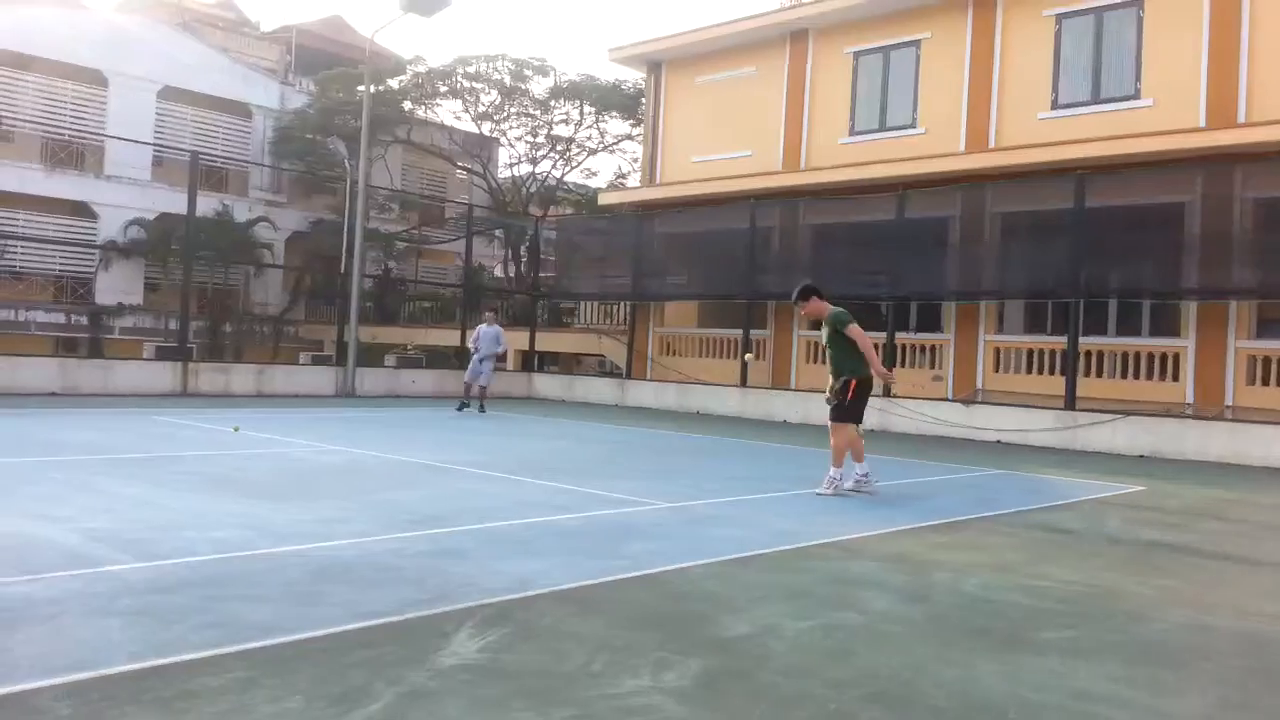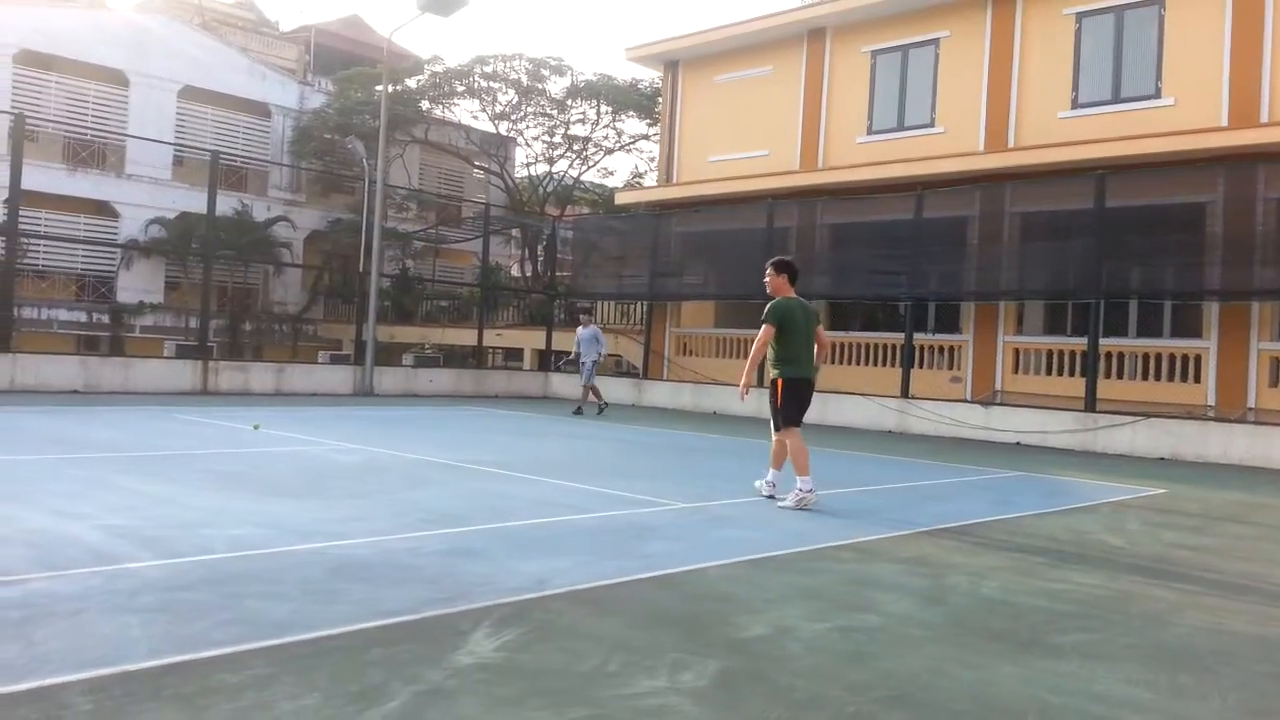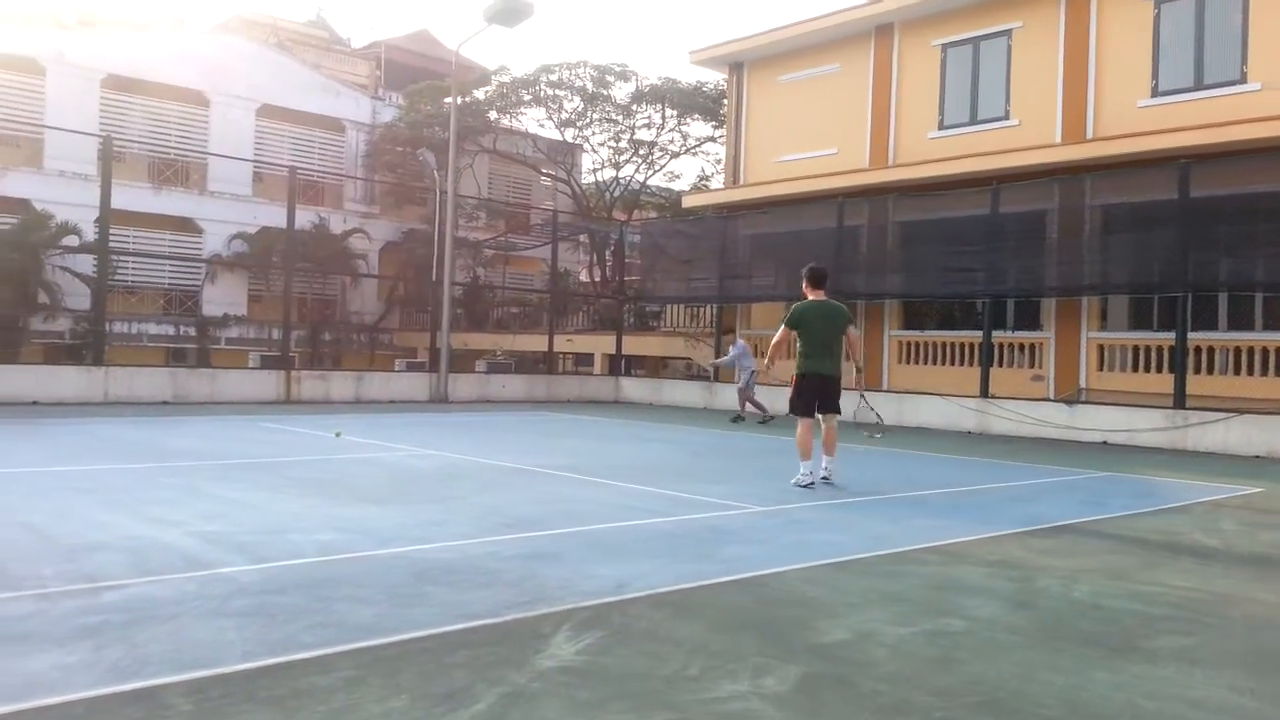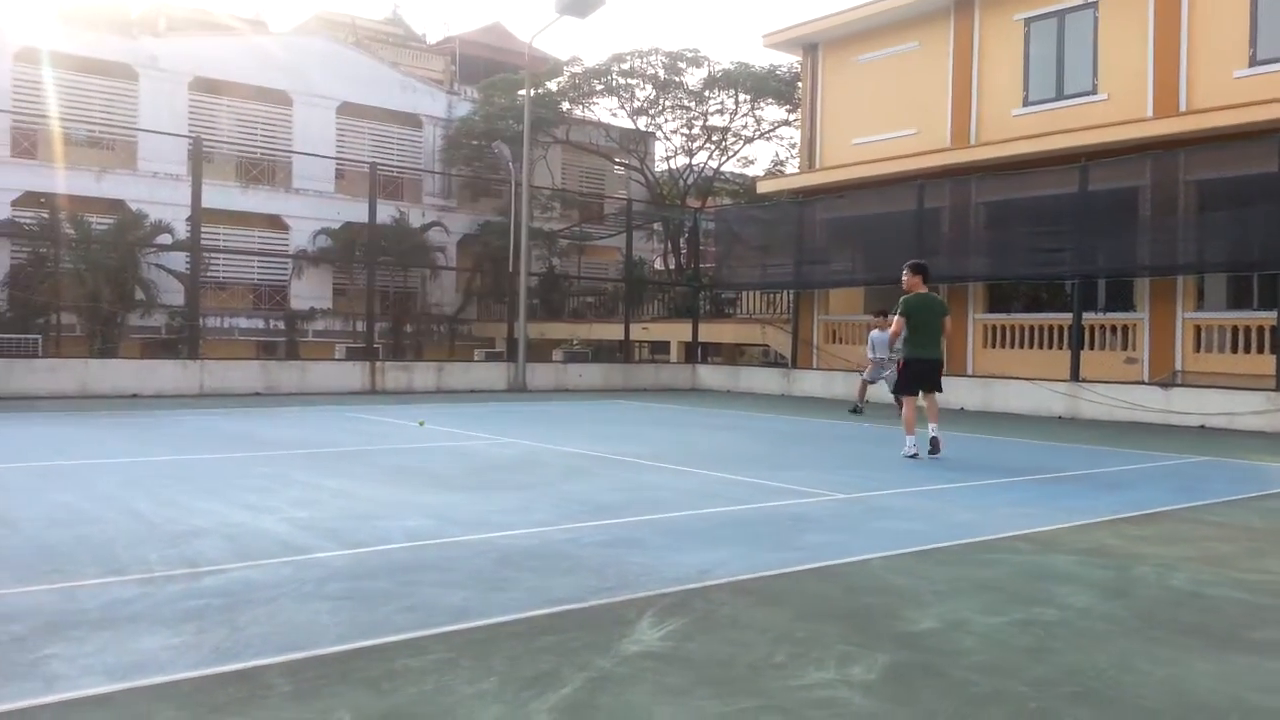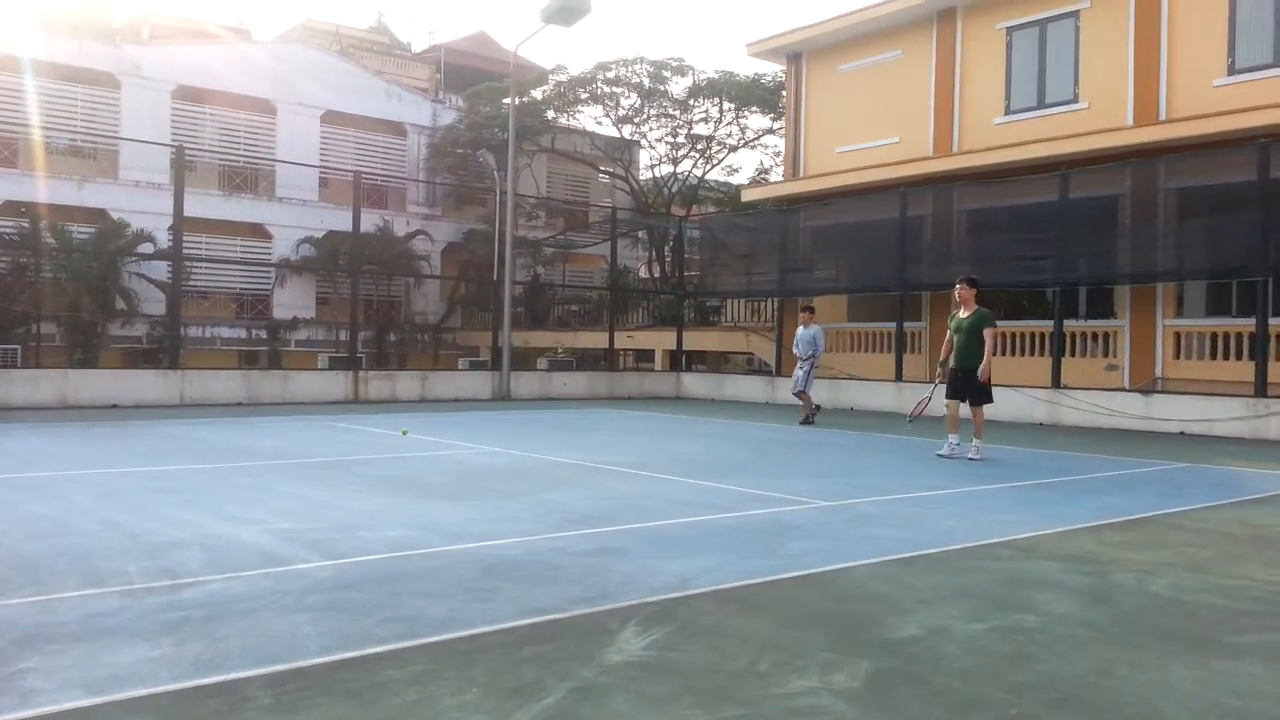
dt=1s
person 1, frame 1
left shoulder: (837, 316)
right shoulder: (828, 322)
left elbow: (861, 338)
left wrist: (876, 367)
right wrist: (832, 384)
left hip: (855, 379)
right hip: (845, 380)
left knee: (838, 426)
right knee: (850, 428)
left ankle: (835, 478)
right ankle: (863, 476)
person 1, frame 2
left shoulder: (777, 307)
right shoulder: (808, 308)
left elbow: (762, 342)
right elbow: (822, 343)
left wrist: (747, 374)
right wrist: (813, 369)
left hip: (786, 378)
right hip: (805, 378)
left knee: (789, 432)
right knee: (780, 432)
left ankle: (805, 489)
right ankle: (771, 482)
person 1, frame 3
left shoulder: (800, 309)
right shoulder: (841, 310)
left elbow: (779, 340)
right elbow: (854, 342)
left wrist: (769, 360)
right wrist: (858, 368)
left hip: (806, 372)
right hip: (832, 373)
left knee: (805, 421)
right knee: (829, 419)
left ankle: (806, 473)
right ankle: (827, 468)
person 1, frame 4
left shoulder: (906, 301)
right shoulder: (939, 302)
left elbow: (896, 331)
right elbow: (946, 330)
left wrist: (892, 344)
left hip: (911, 358)
right hip: (934, 357)
left knee: (909, 401)
right knee: (929, 396)
left ankle: (911, 445)
right ankle: (934, 433)
person 1, frame 5
left shoulder: (984, 315)
right shoulder: (954, 316)
left elbow: (988, 340)
right elbow: (948, 342)
left wrist: (986, 362)
right wrist: (942, 364)
left hip: (977, 370)
right hip: (956, 369)
left knee: (976, 409)
right knee: (950, 405)
left ankle: (977, 445)
right ankle: (953, 444)
